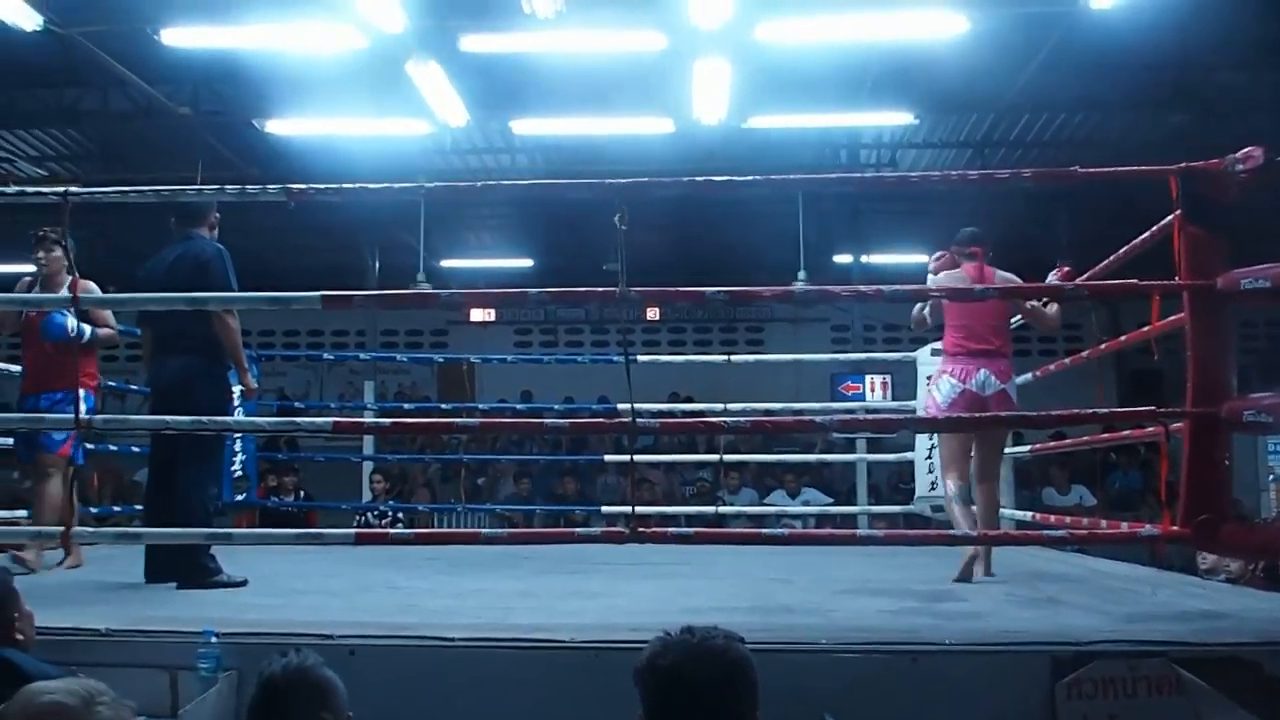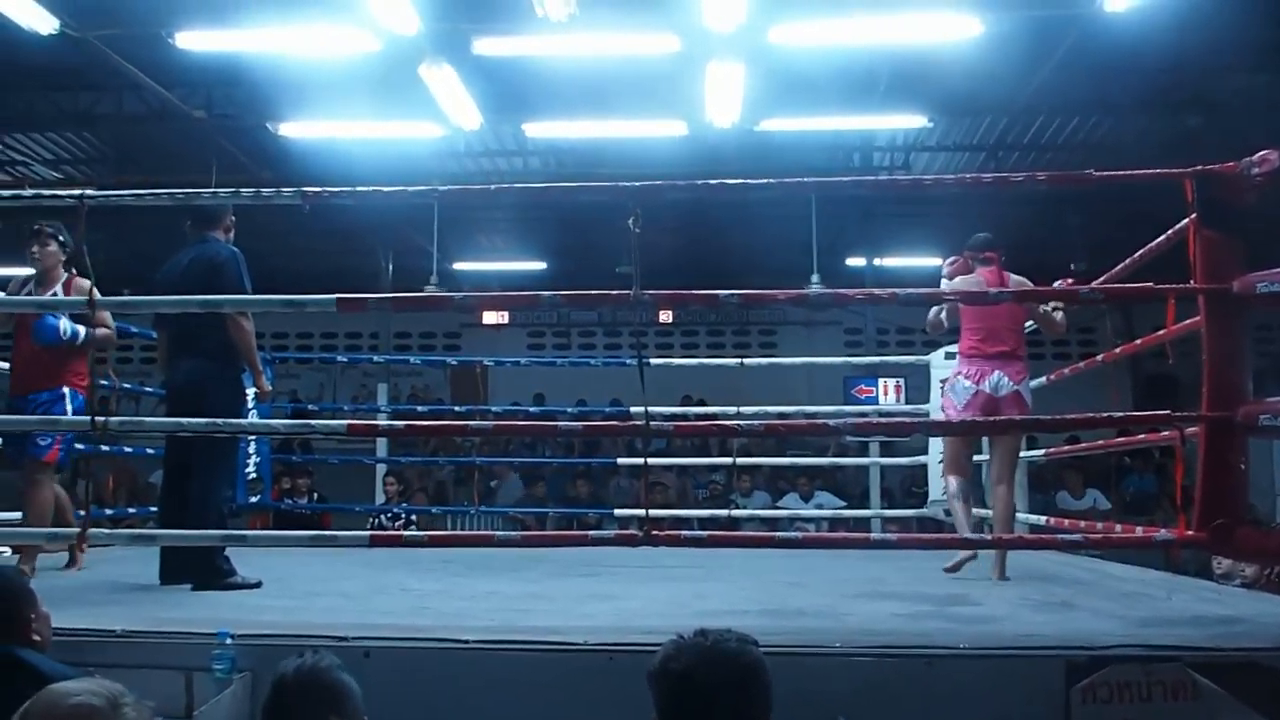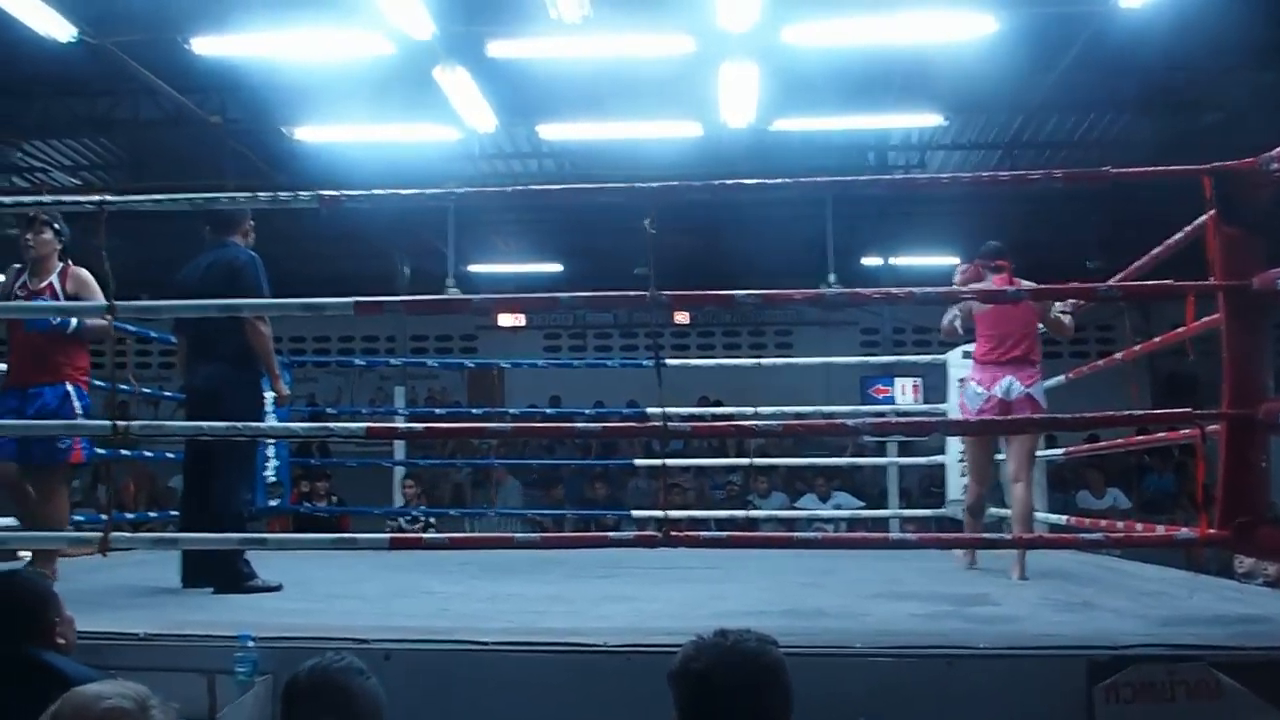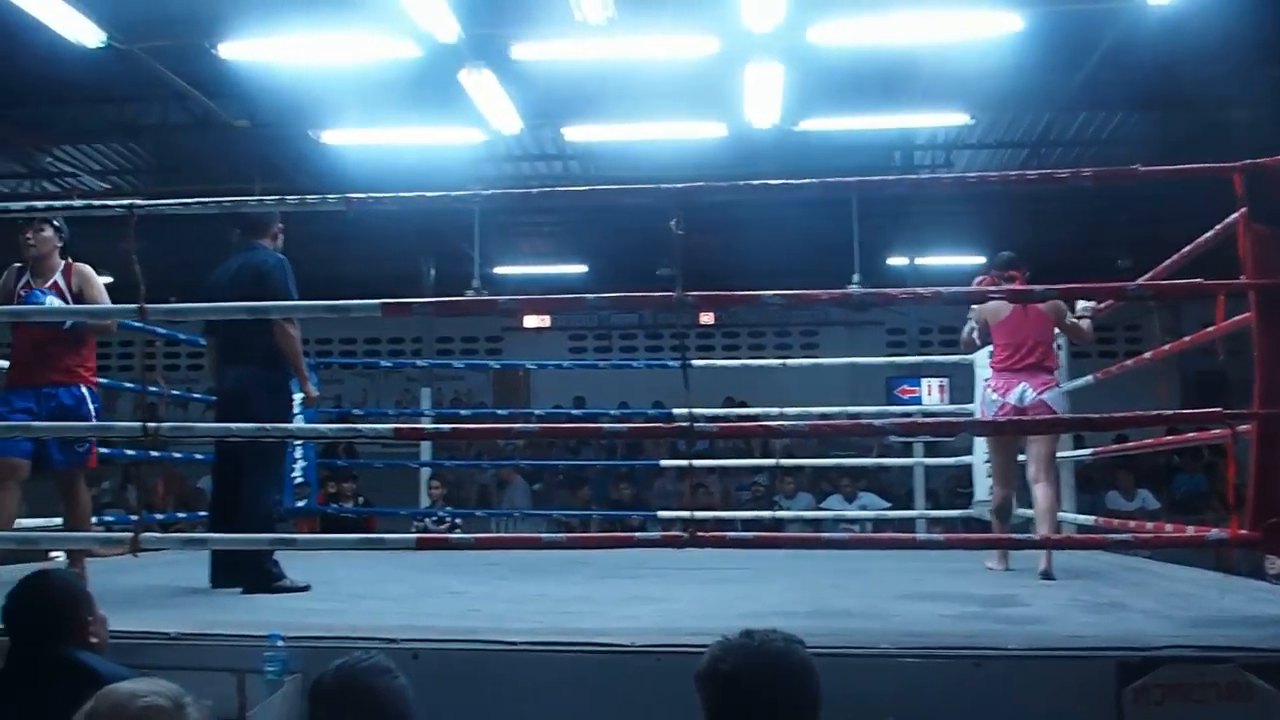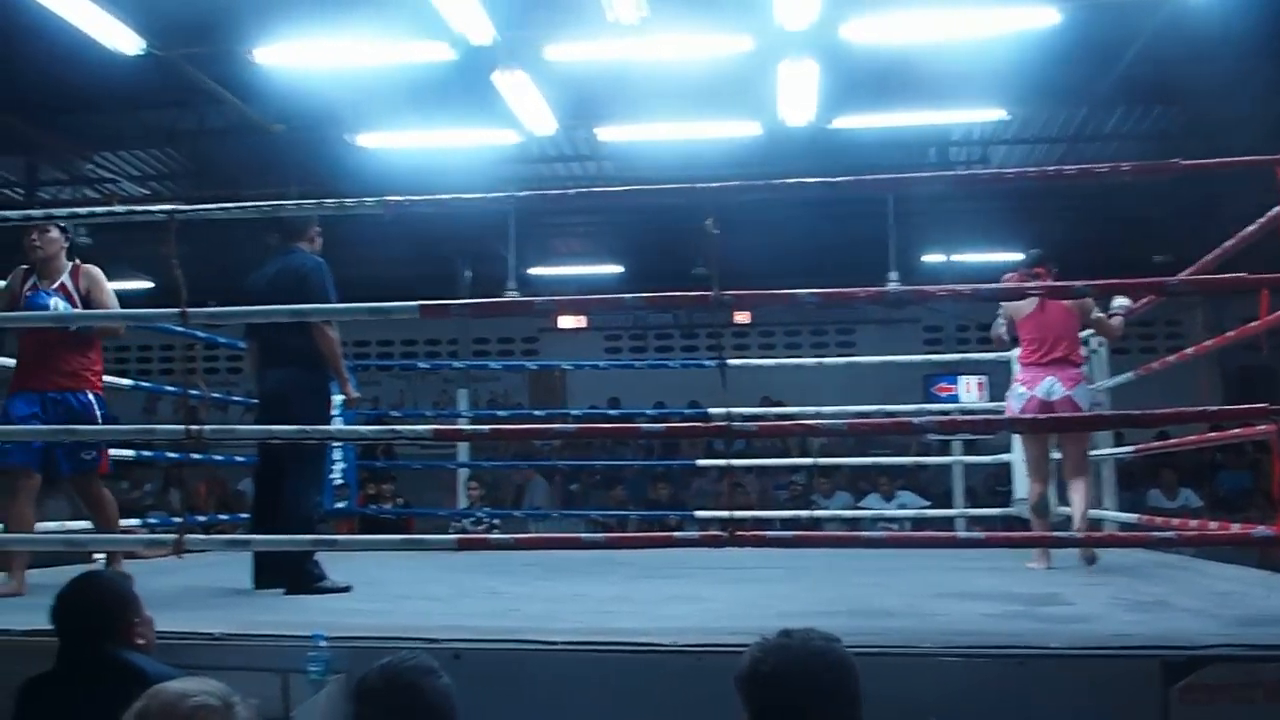
dt=0.2s
person 1, frame 1
left shoulder: (154, 264)
right shoulder: (211, 254)
left elbow: (146, 329)
right elbow: (223, 316)
right wrist: (243, 371)
left hip: (165, 375)
right hip: (203, 373)
left knee: (163, 468)
right knee: (200, 470)
left ankle: (161, 562)
right ankle: (196, 565)
person 1, frame 2
left shoulder: (171, 266)
right shoulder: (226, 256)
left elbow: (162, 331)
right elbow: (237, 319)
right wrist: (257, 373)
left hip: (180, 377)
right hip: (217, 376)
left knee: (178, 470)
right knee: (213, 472)
left ankle: (176, 563)
right ankle: (210, 567)
person 1, frame 3
left shoulder: (190, 270)
right shoulder: (244, 261)
left elbow: (182, 336)
right elbow: (255, 323)
right wrist: (275, 377)
left hip: (200, 381)
right hip: (236, 379)
left knee: (199, 473)
right knee: (233, 475)
left ankle: (197, 567)
right ankle: (231, 570)
person 1, frame 4
left shoulder: (220, 273)
right shoulder: (273, 264)
left elbow: (212, 338)
right elbow: (284, 325)
right wrist: (304, 379)
left hip: (230, 383)
right hip: (265, 381)
left knee: (228, 474)
right knee: (263, 476)
left ankle: (227, 567)
right ankle: (260, 571)
person 1, frame 5
left shoulder: (260, 276)
right shoulder: (312, 266)
left elbow: (253, 341)
right elbow: (323, 328)
right wrist: (344, 381)
left hip: (272, 385)
right hip: (305, 383)
left knee: (270, 475)
right knee: (303, 478)
left ankle: (269, 569)
right ankle: (302, 572)
person 2, frame 1
left shoulder: (85, 289)
left elbow: (113, 334)
left wrist: (81, 332)
left hip: (72, 392)
right hip: (33, 392)
left knee: (50, 465)
right knee: (49, 470)
left ankle: (35, 550)
right ankle: (72, 549)
person 2, frame 2
left shoulder: (79, 287)
left elbow: (109, 333)
left wrist: (75, 333)
left hip: (61, 392)
left knee: (38, 470)
right knee: (43, 476)
right ankle: (77, 544)
person 2, frame 3
left shoulder: (75, 277)
left elbow: (106, 325)
left wrist: (66, 323)
left hip: (61, 389)
left knee: (52, 476)
left ankle: (47, 563)
person 2, frame 4
left shoulder: (79, 274)
left elbow: (108, 322)
left wrist: (64, 317)
left hip: (69, 390)
left knee: (70, 478)
left ankle: (77, 564)
person 2, frame 5
left shoulder: (86, 275)
left elbow: (116, 324)
left wrist: (70, 317)
left hip: (77, 393)
left knee: (88, 482)
left ankle: (116, 560)
person 3, frame 1
left shoulder: (944, 281)
right shoulder: (1009, 282)
left elbow: (918, 322)
right elbow: (1049, 322)
left hip: (956, 377)
right hip: (998, 378)
left knee: (954, 474)
right knee: (988, 475)
left ankle: (972, 543)
right ankle: (985, 560)
person 3, frame 2
left shoulder: (960, 285)
right shoulder: (1023, 287)
left elbow: (933, 326)
right elbow: (1056, 328)
right wrist: (1058, 301)
left hip: (971, 379)
right hip: (1012, 380)
left knee: (955, 470)
right knee: (1003, 477)
left ankle: (966, 539)
right ankle: (1000, 565)
person 3, frame 3
left shoulder: (973, 293)
left elbow: (948, 331)
right elbow: (1065, 331)
right wrist: (1065, 306)
left hip: (985, 384)
right hip: (1026, 385)
left knee: (979, 478)
right knee: (1020, 476)
left ankle: (970, 551)
right ankle: (1019, 563)
person 3, frame 4
left shoulder: (988, 305)
right shoulder: (1050, 301)
left elbow: (968, 341)
right elbow: (1083, 335)
right wrist: (1085, 311)
left hip: (1002, 391)
right hip: (1042, 391)
left knee: (1003, 481)
right knee: (1041, 477)
left ankle: (1001, 555)
right ankle: (1045, 554)
person 3, frame 5
left shoulder: (1014, 302)
right shoulder: (1076, 297)
left elbow: (998, 338)
right elbow: (1112, 331)
right wrist: (1120, 308)
left hip: (1030, 386)
right hip: (1070, 384)
left knee: (1037, 475)
right knee: (1077, 470)
left ankle: (1042, 553)
right ankle: (1080, 527)
